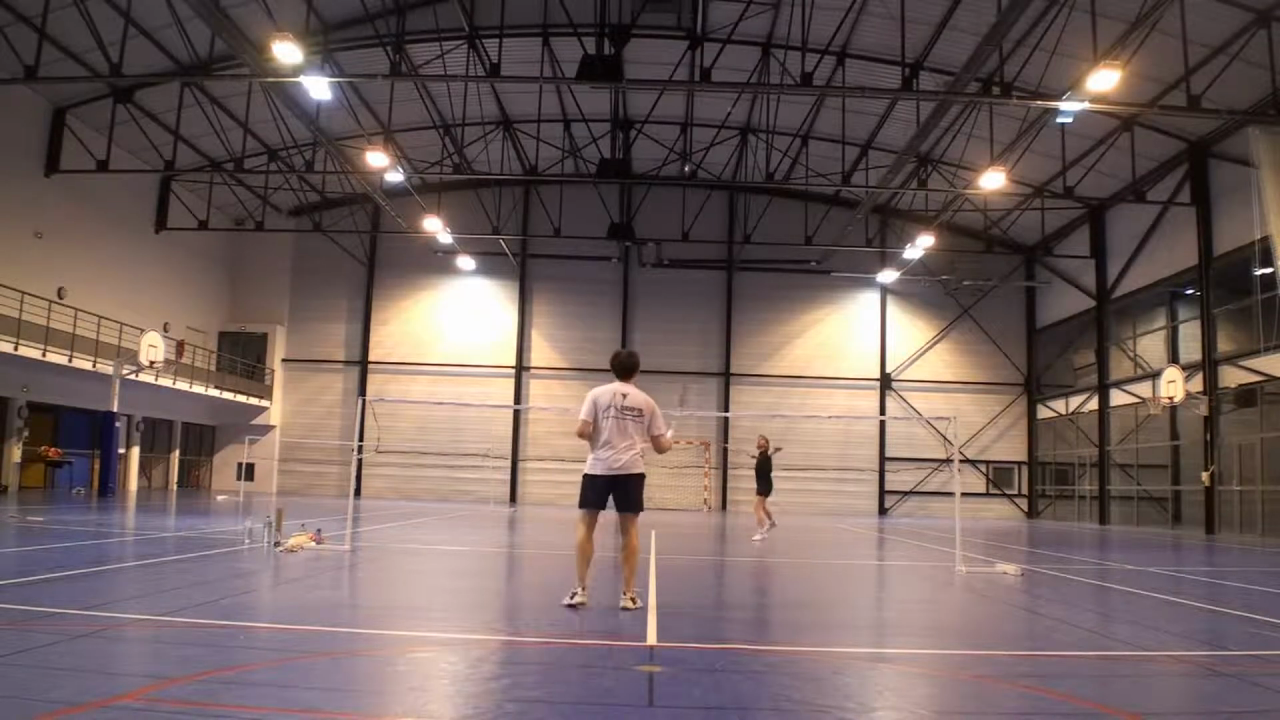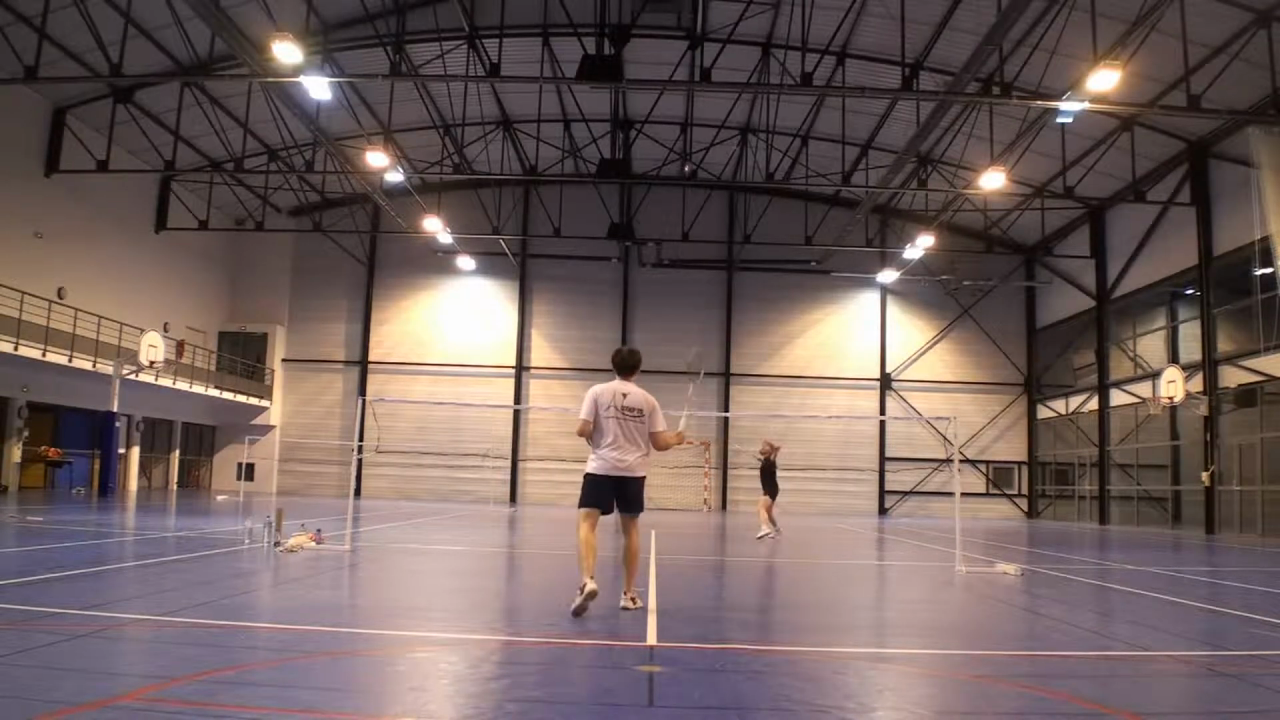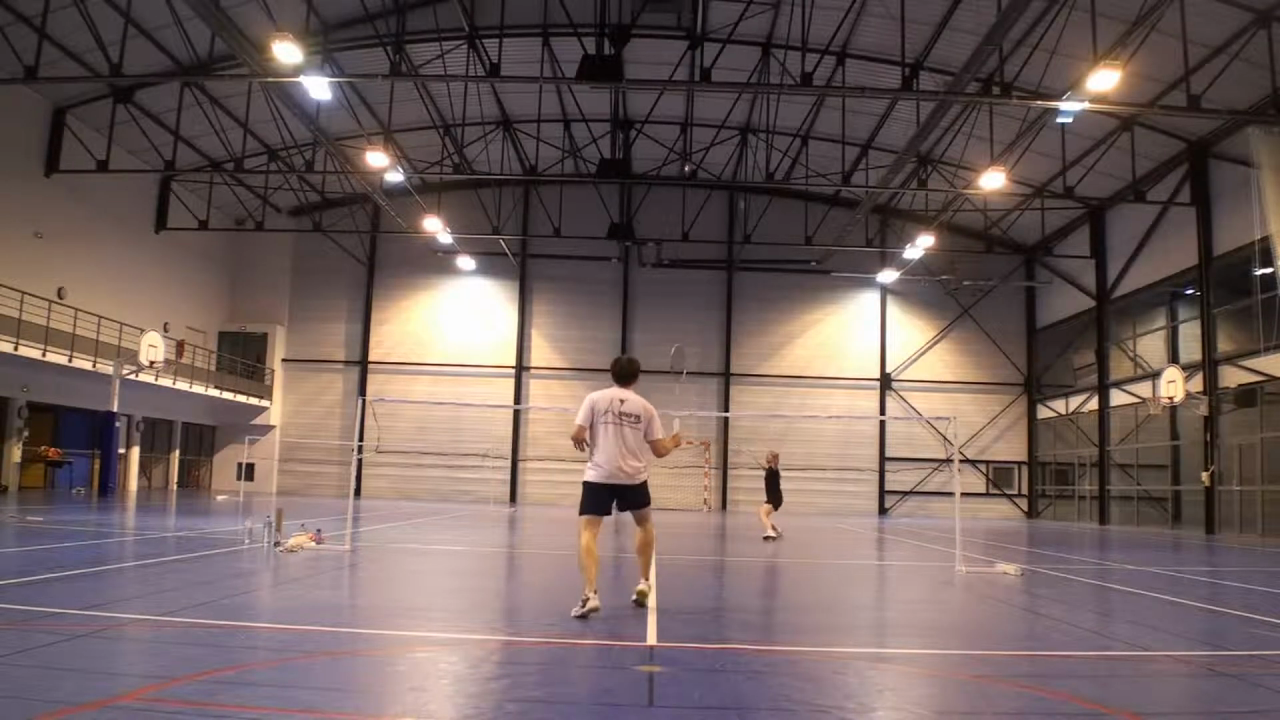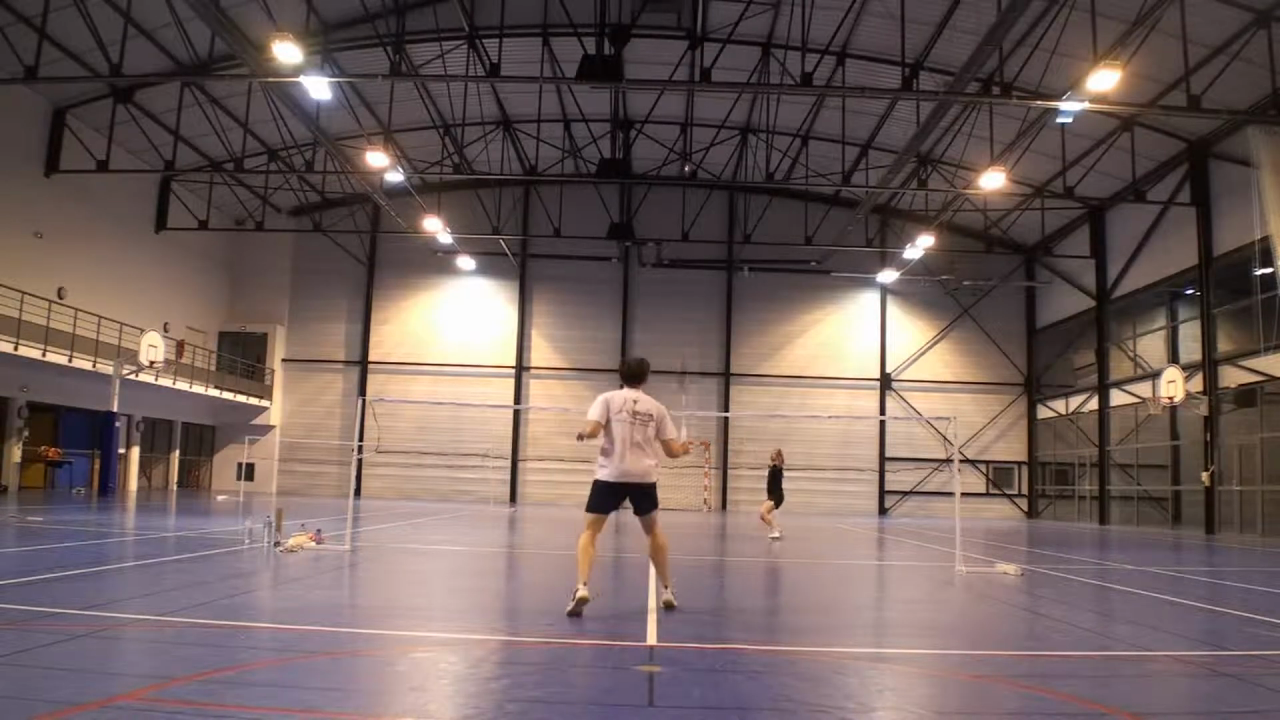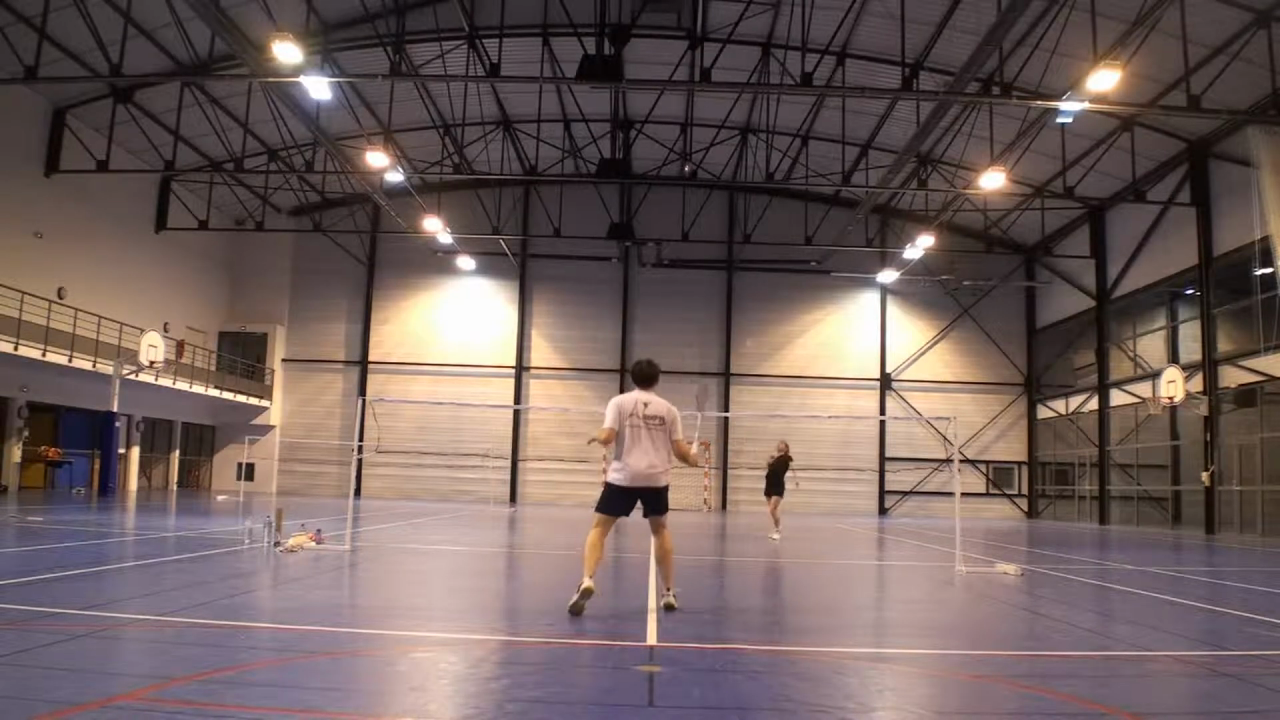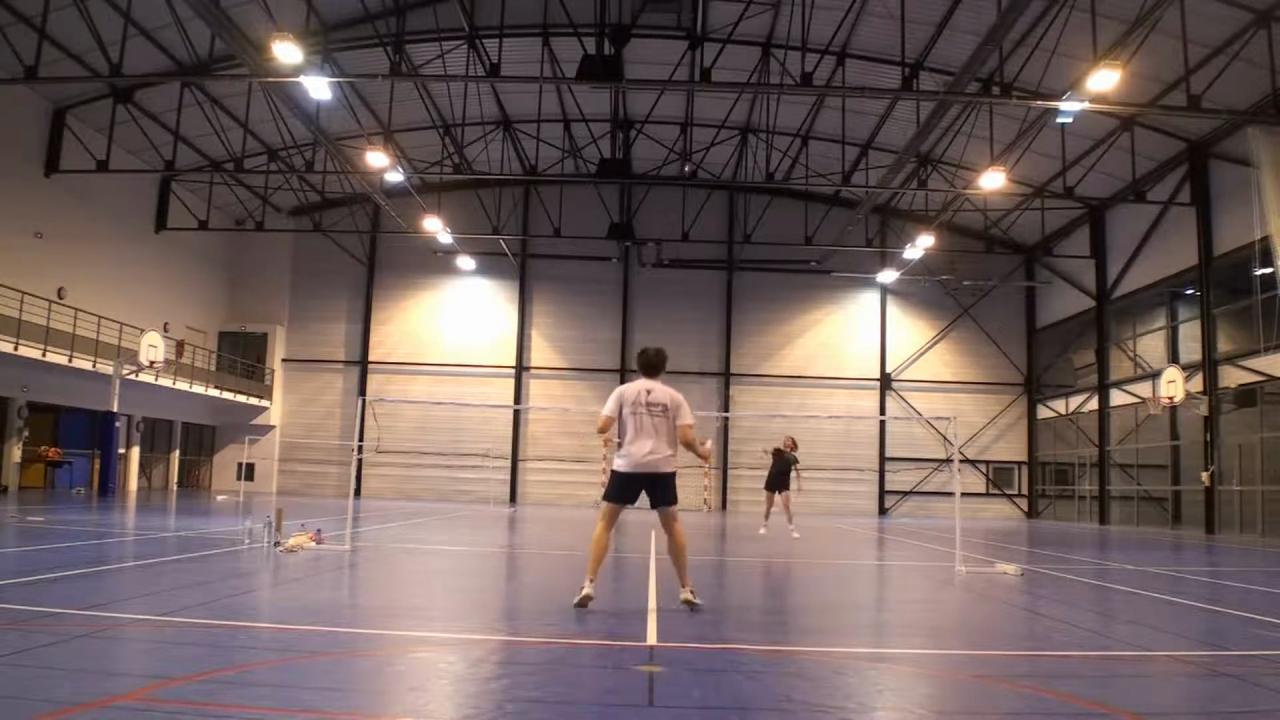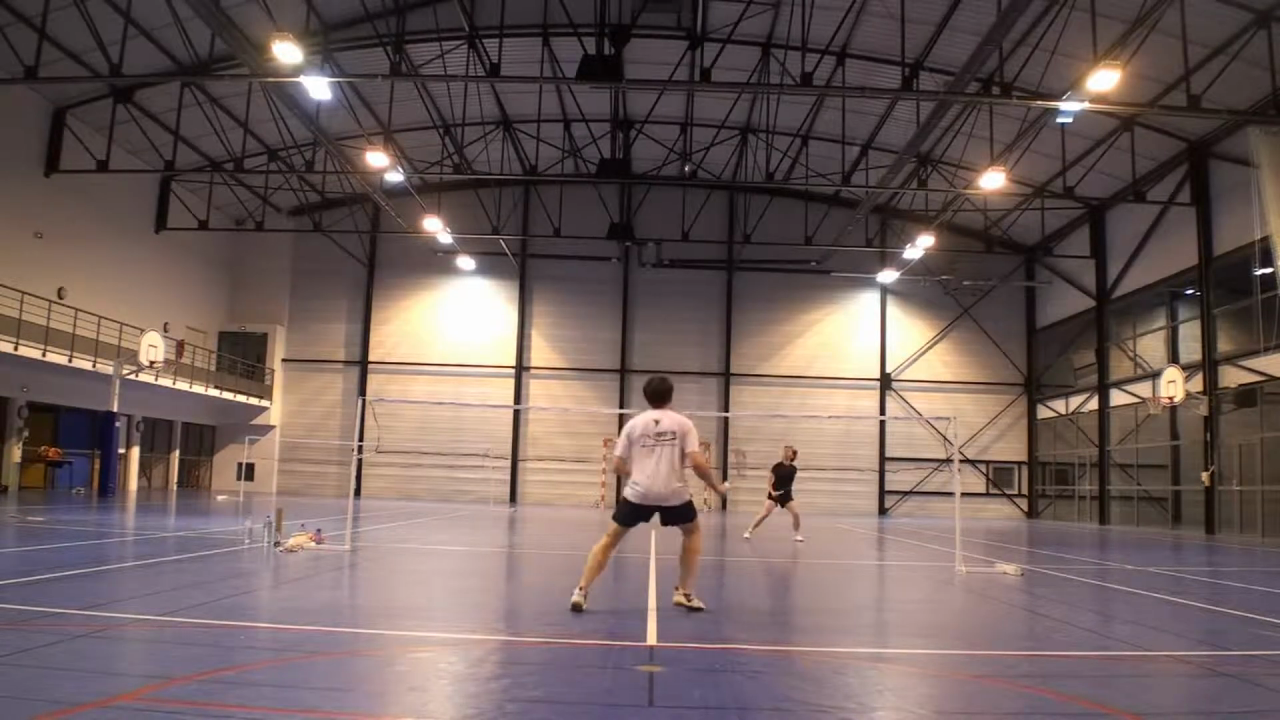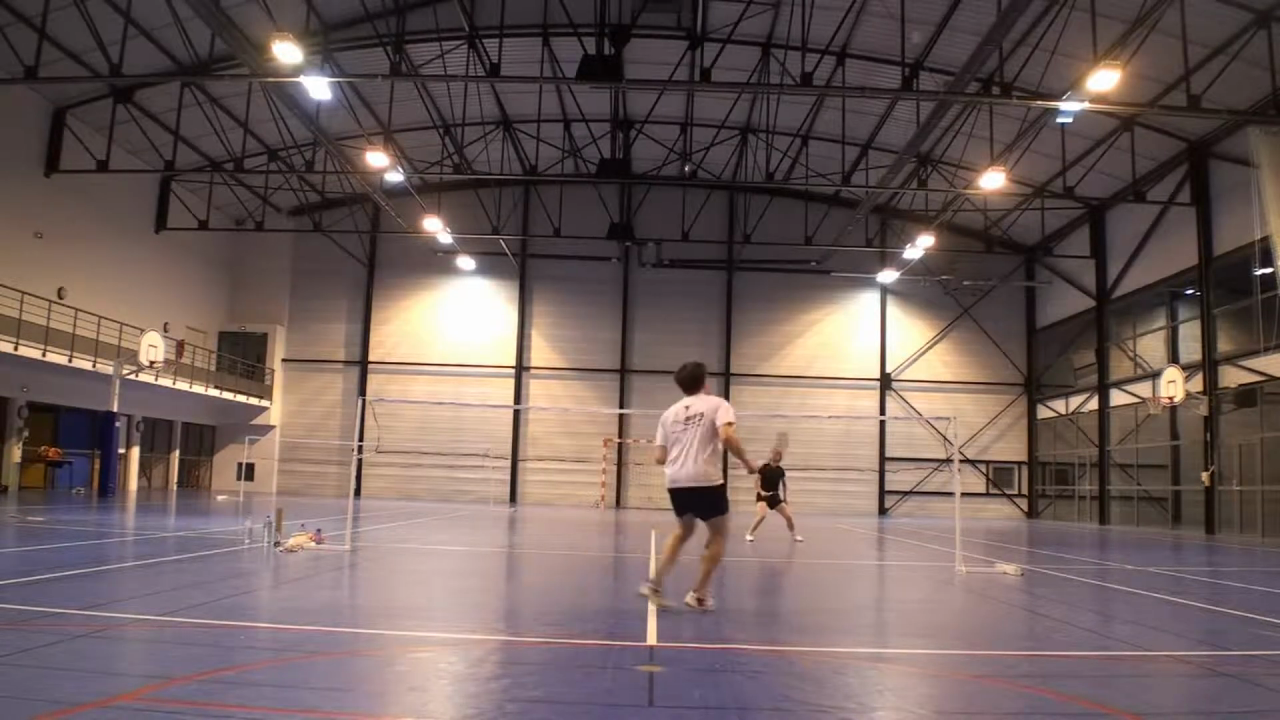
dt=0.2s
person 1, frame 1
left shoulder: (597, 394)
right shoulder: (647, 403)
left elbow: (581, 431)
right elbow: (660, 446)
right wrist: (667, 443)
left hip: (599, 469)
right hip: (631, 471)
left knee: (586, 527)
right knee: (629, 532)
left ankle: (581, 588)
right ankle: (628, 594)
person 1, frame 2
left shoulder: (598, 392)
right shoulder: (648, 400)
left elbow: (582, 430)
right elbow: (660, 444)
right wrist: (676, 439)
left hip: (600, 469)
right hip: (633, 471)
left knee: (586, 526)
right knee: (630, 533)
left ankle: (587, 582)
right ankle: (629, 594)
person 1, frame 3
left shoulder: (595, 399)
right shoulder: (645, 407)
left elbow: (577, 435)
right elbow: (659, 450)
left wrist: (579, 441)
right wrist: (673, 442)
left hip: (599, 476)
right hip: (633, 476)
left knee: (588, 533)
right knee: (645, 523)
left ankle: (591, 595)
right ankle: (643, 583)
person 1, frame 4
left shoulder: (607, 399)
right shoulder: (657, 408)
left elbow: (592, 430)
right elbow: (672, 451)
left wrist: (583, 433)
right wrist: (684, 448)
left hip: (611, 476)
right hip: (644, 477)
left knee: (589, 532)
right knee: (653, 531)
left ankle: (582, 587)
right ankle: (667, 590)
person 1, frame 5
left shoulder: (620, 402)
right shoulder: (669, 410)
left elbow: (607, 438)
right elbow: (681, 451)
left wrist: (595, 438)
right wrist: (692, 460)
left hip: (622, 477)
right hip: (656, 479)
left knee: (598, 530)
right knee: (661, 531)
left ankle: (587, 582)
right ankle: (668, 593)
person 1, frame 6
left shoulder: (623, 391)
right shoulder: (674, 398)
left elbow: (603, 427)
right elbow: (686, 438)
left wrist: (613, 432)
right wrist: (703, 453)
left hip: (627, 466)
right hip: (662, 468)
left knee: (605, 523)
right knee: (671, 527)
left ankle: (588, 585)
right ankle: (686, 589)
person 1, frame 7
left shoulder: (634, 424)
right shoulder: (683, 424)
left elbow: (618, 467)
right elbow: (698, 463)
right wrist: (716, 485)
left hip: (638, 493)
right hip: (673, 495)
left knee: (610, 540)
right knee: (693, 533)
left ankle: (581, 592)
right ankle: (684, 593)
person 1, frame 8
left shoulder: (669, 413)
right shoulder: (717, 405)
left elbow: (660, 457)
right elbow: (728, 436)
right wrist: (747, 463)
left hip: (675, 480)
right hip: (704, 480)
left knee: (684, 530)
right knee: (718, 535)
left ankle: (655, 583)
right ankle: (698, 593)
